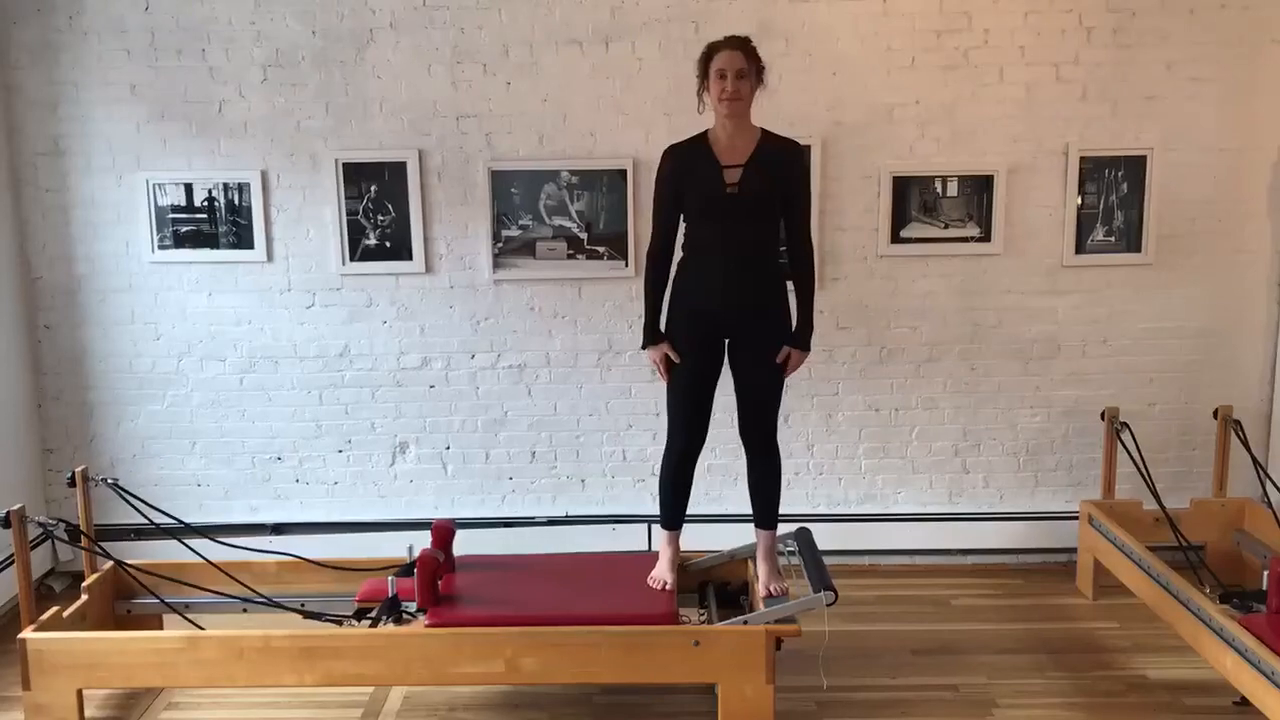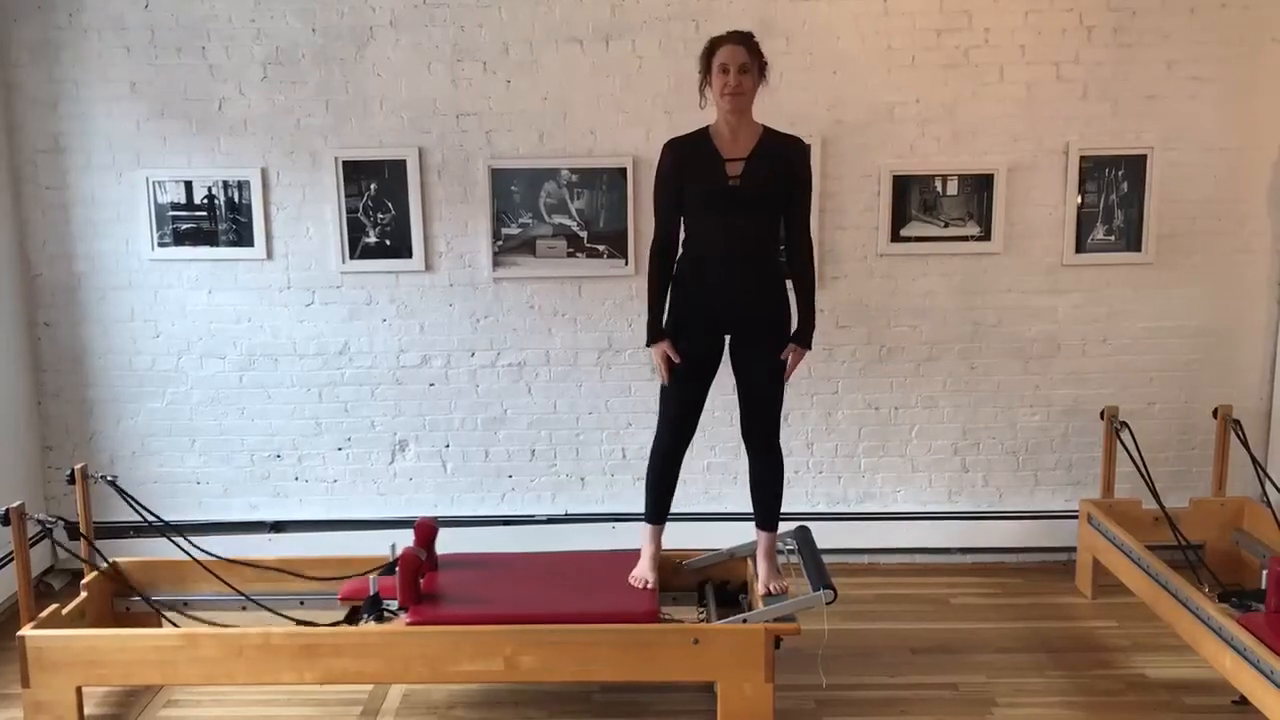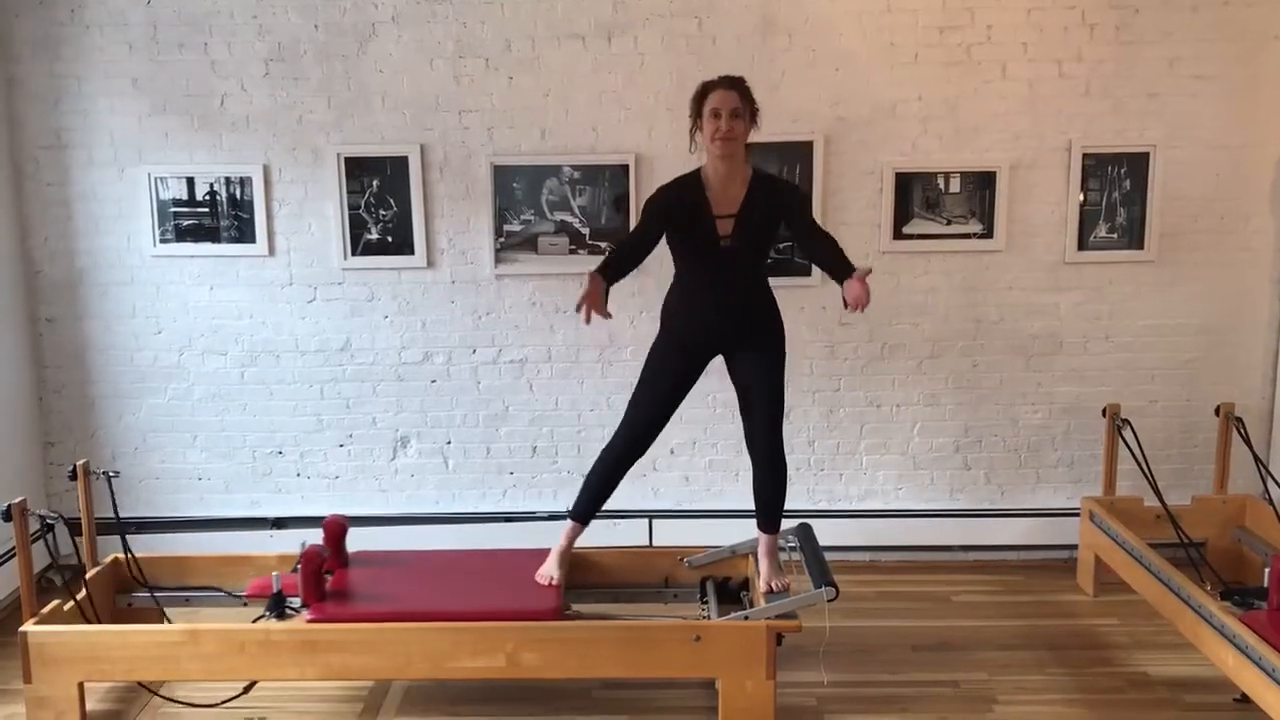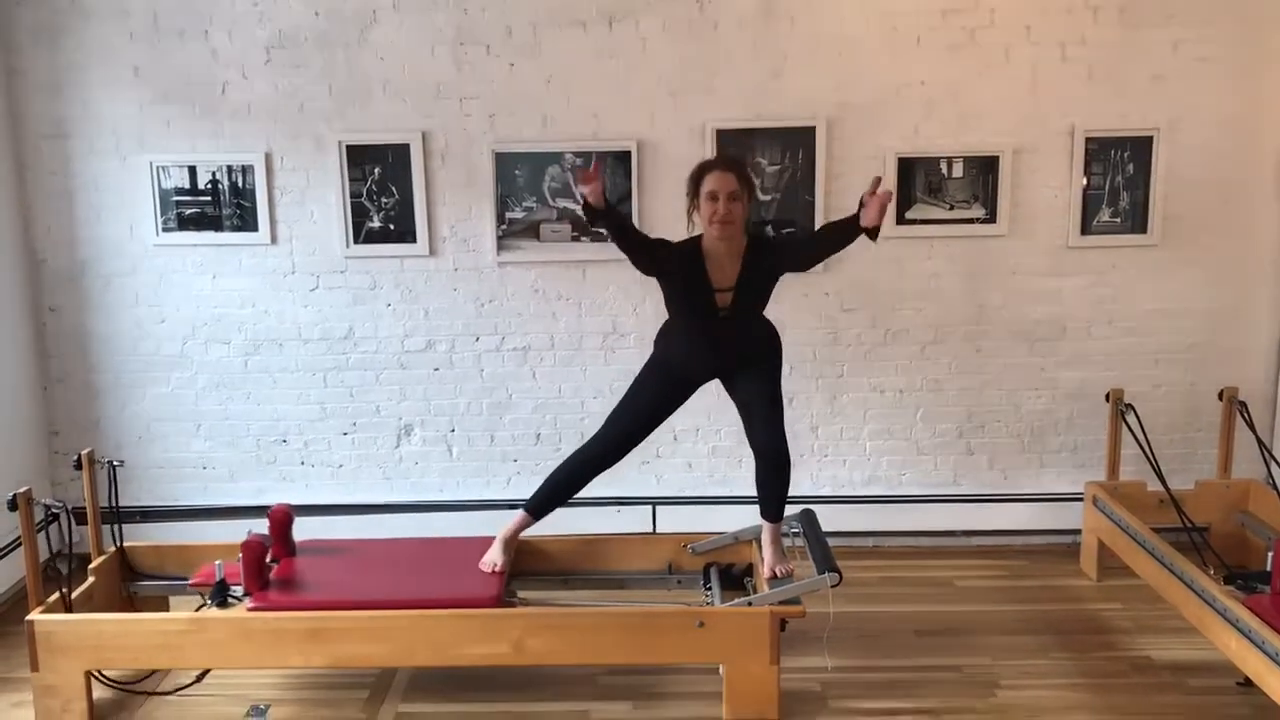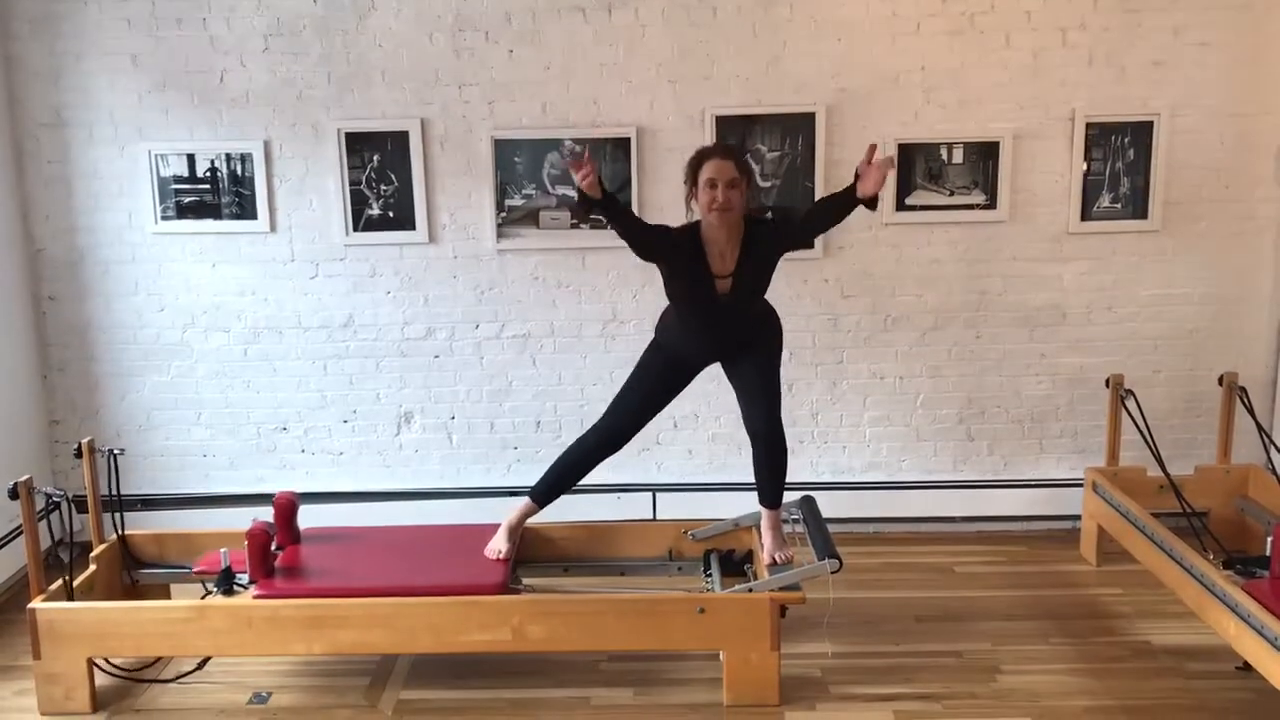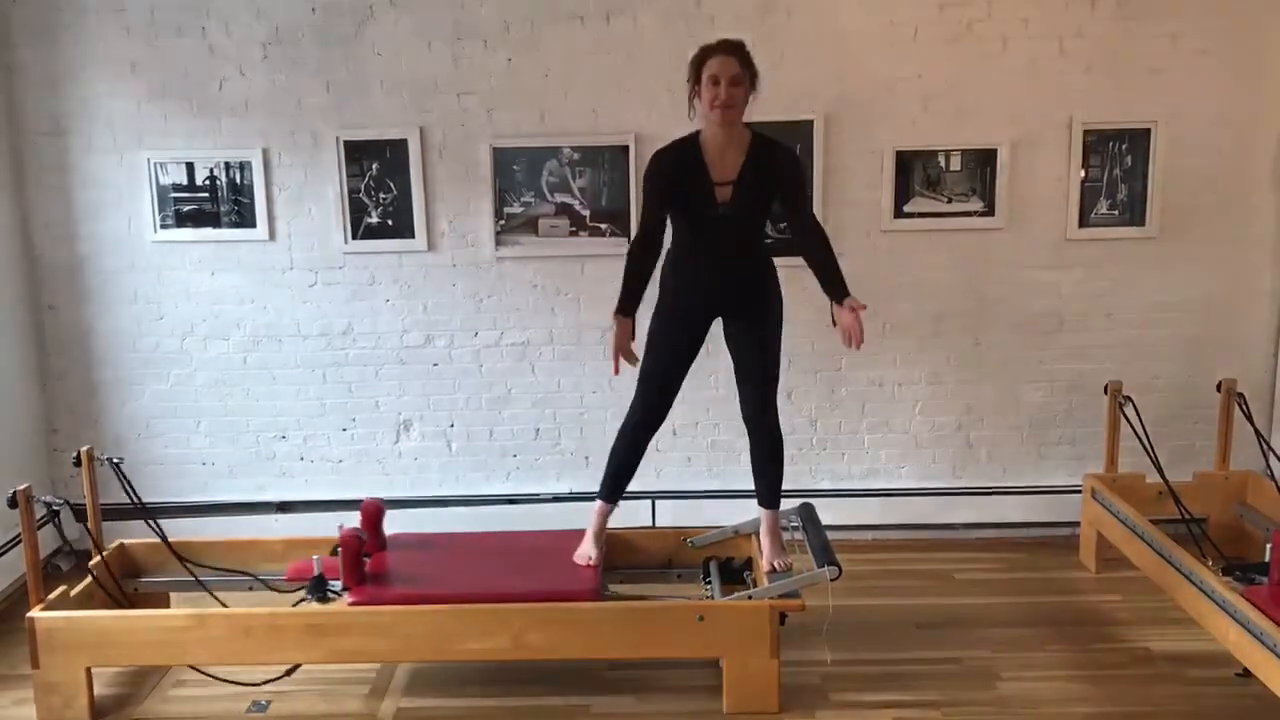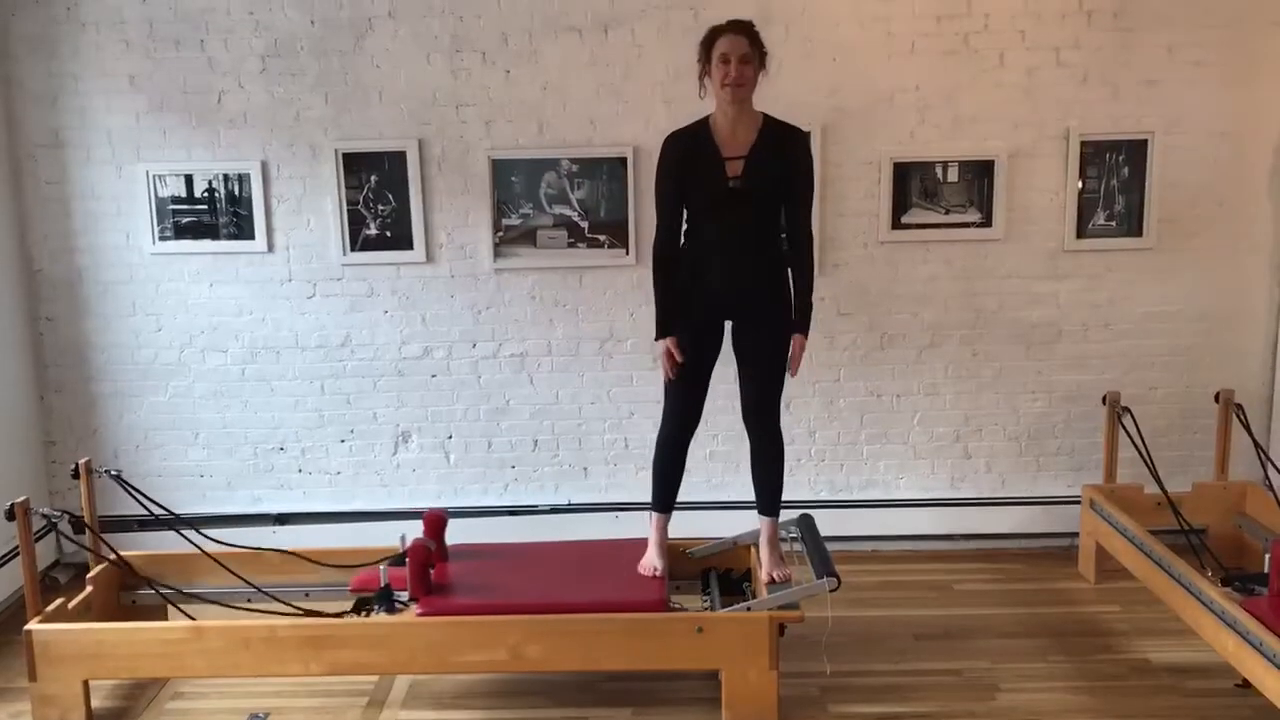
dt=0.7s
person 1, frame 1
left shoulder: (786, 156)
right shoulder: (680, 158)
left elbow: (800, 246)
right elbow: (660, 246)
left wrist: (803, 330)
right wrist: (651, 330)
left hip: (762, 310)
right hip: (695, 309)
left knee: (760, 435)
right knee: (684, 435)
left ankle: (766, 556)
right ankle: (668, 550)
person 1, frame 2
left shoulder: (788, 152)
right shoulder: (681, 153)
left elbow: (798, 243)
right elbow: (664, 243)
left wrist: (804, 327)
right wrist: (656, 329)
left hip: (763, 308)
right hip: (695, 306)
left knee: (762, 435)
right knee: (673, 430)
left ankle: (766, 555)
right ankle: (651, 546)
person 1, frame 3
left shoulder: (777, 194)
right shoulder: (673, 197)
left elbow: (813, 238)
right elbow: (638, 243)
left wrist: (847, 276)
right wrist: (601, 279)
left hip: (755, 331)
right hip: (686, 330)
left knee: (766, 443)
right knee: (632, 436)
left ankle: (768, 554)
right ankle: (565, 544)
person 1, frame 4
left shoulder: (768, 255)
right shoulder: (674, 260)
left elbow: (818, 244)
right elbow: (631, 242)
left wrist: (863, 221)
right wrist: (599, 205)
left hip: (751, 358)
right hip: (680, 360)
left knee: (770, 446)
right knee: (605, 447)
left ankle: (770, 541)
right ankle: (511, 533)
person 1, frame 5
left shoulder: (767, 238)
right shoulder: (674, 245)
left elbow: (815, 218)
right elbow: (630, 227)
left wrist: (859, 192)
right wrist: (595, 194)
left hip: (752, 343)
right hip: (680, 345)
left knee: (767, 431)
right knee: (609, 432)
left ankle: (771, 526)
right ankle: (517, 519)
person 1, frame 6
left shoulder: (776, 159)
right shoulder: (669, 162)
left elbow: (805, 229)
right elbow: (648, 238)
left wrist: (839, 298)
right wrist: (625, 314)
left hip: (753, 296)
right hip: (684, 295)
left knee: (761, 412)
right knee: (647, 410)
left ankle: (770, 531)
right ankle: (598, 523)
person 1, frame 7
left shoulder: (788, 143)
right shoulder: (681, 146)
left elbow: (799, 236)
right elbow: (666, 239)
left wrist: (801, 322)
right wrist: (665, 326)
left hip: (763, 298)
right hip: (697, 297)
left knee: (763, 419)
right knee: (679, 419)
left ankle: (769, 540)
right ankle: (658, 535)
